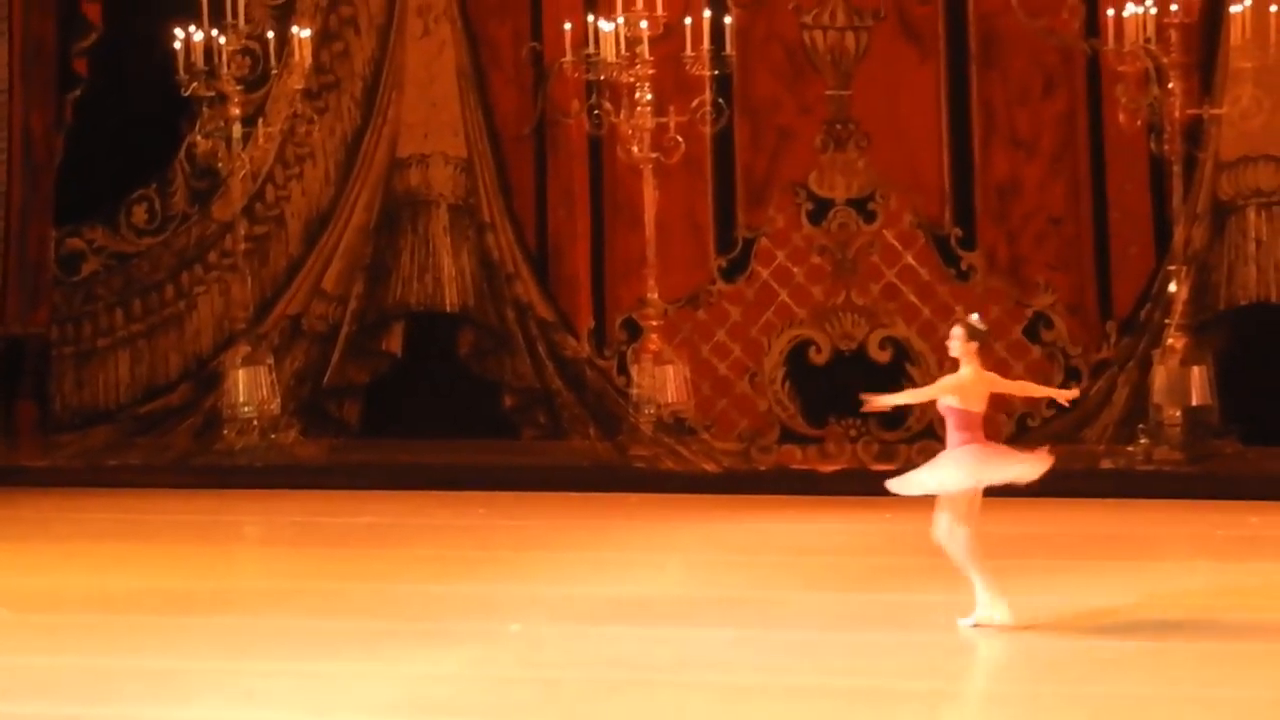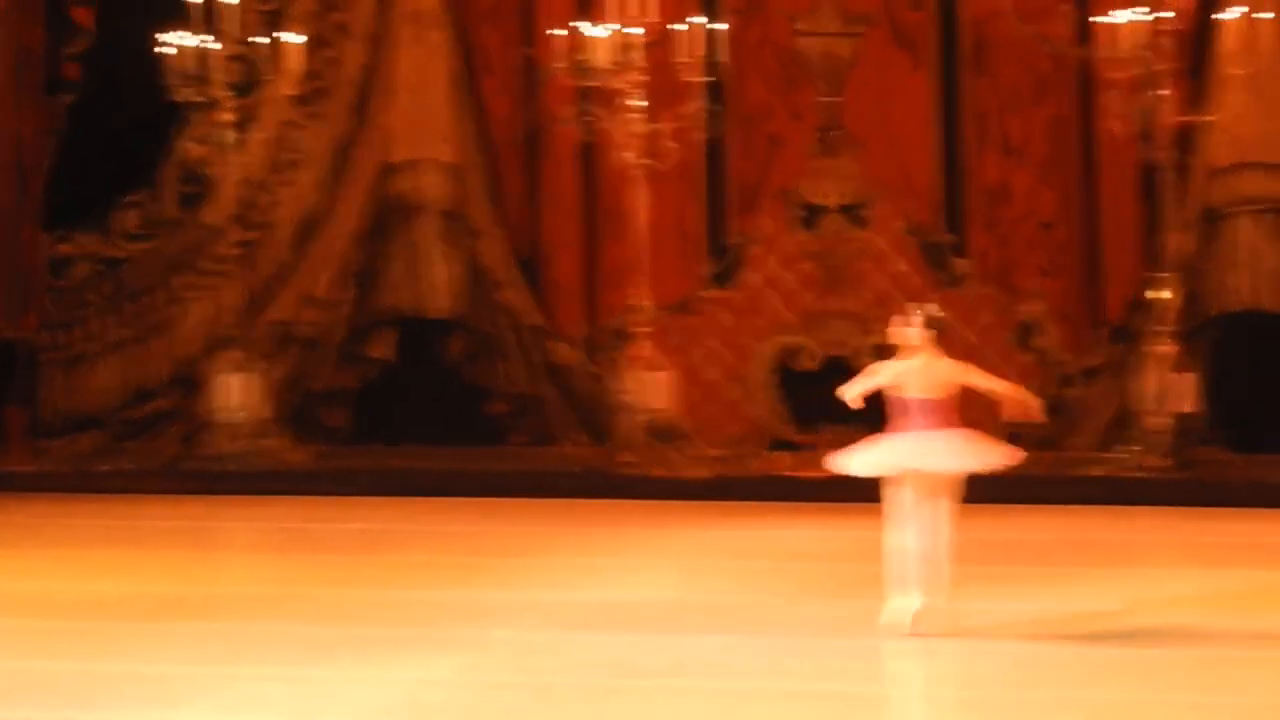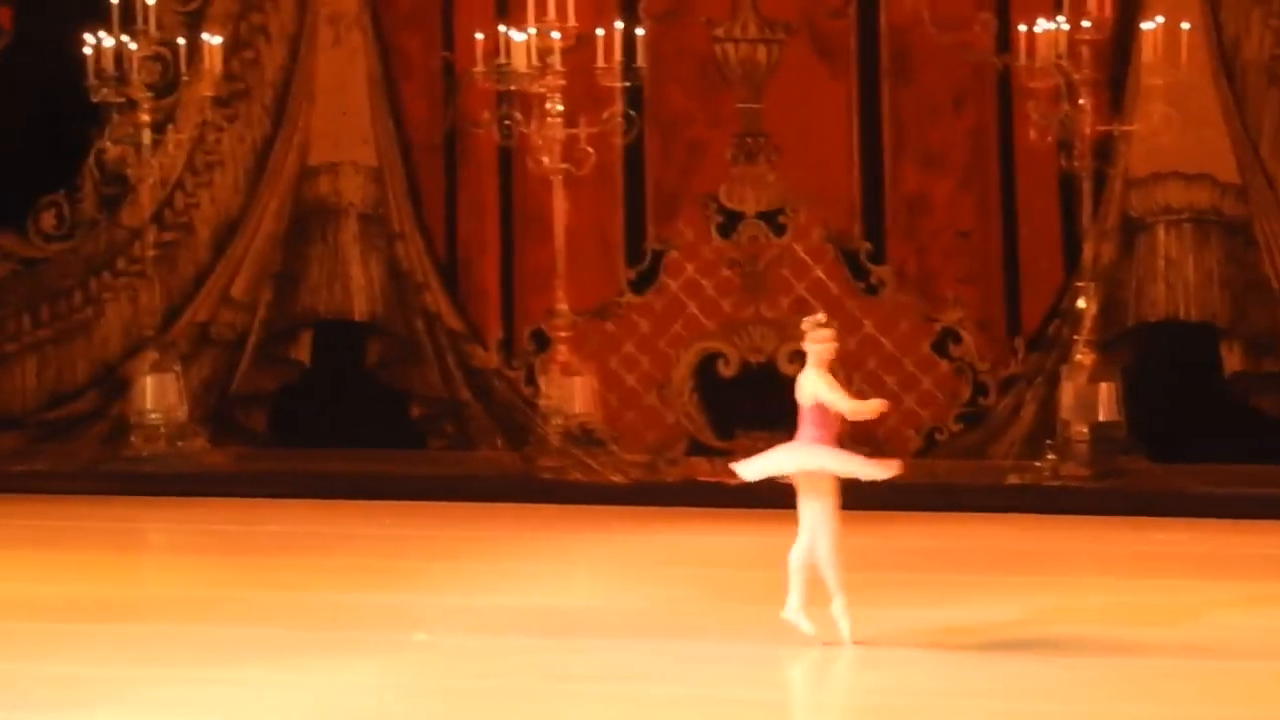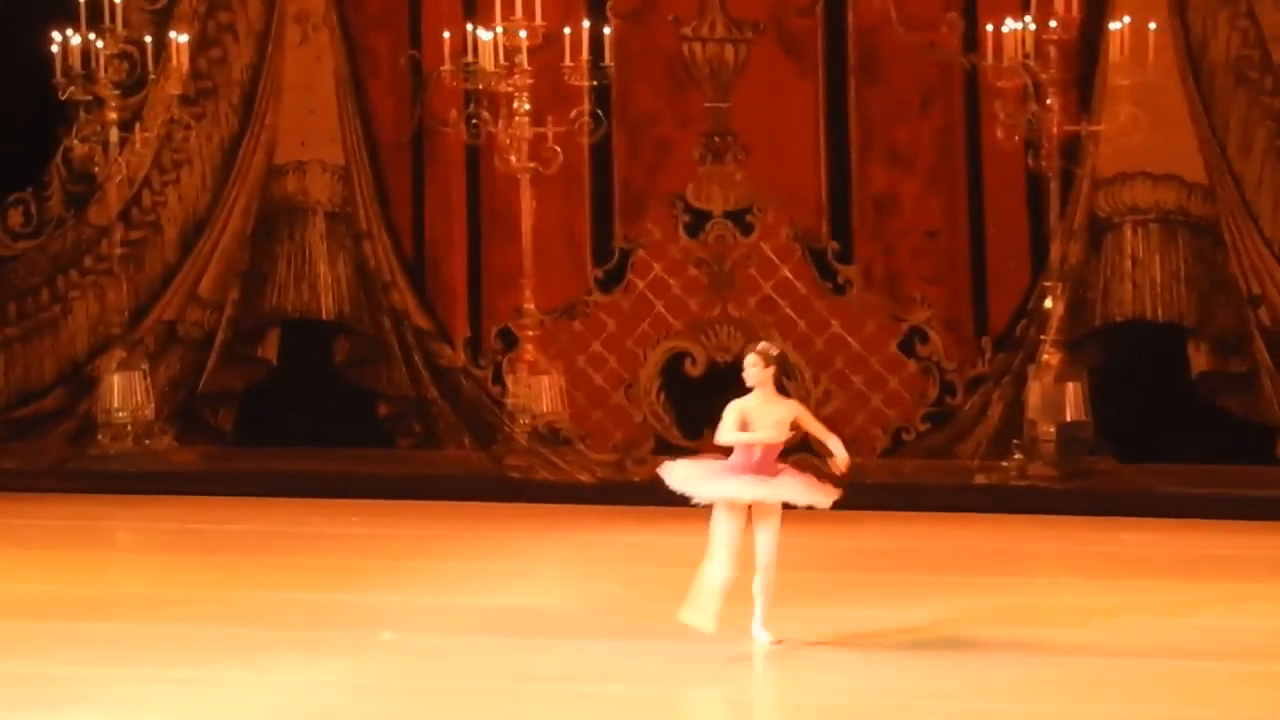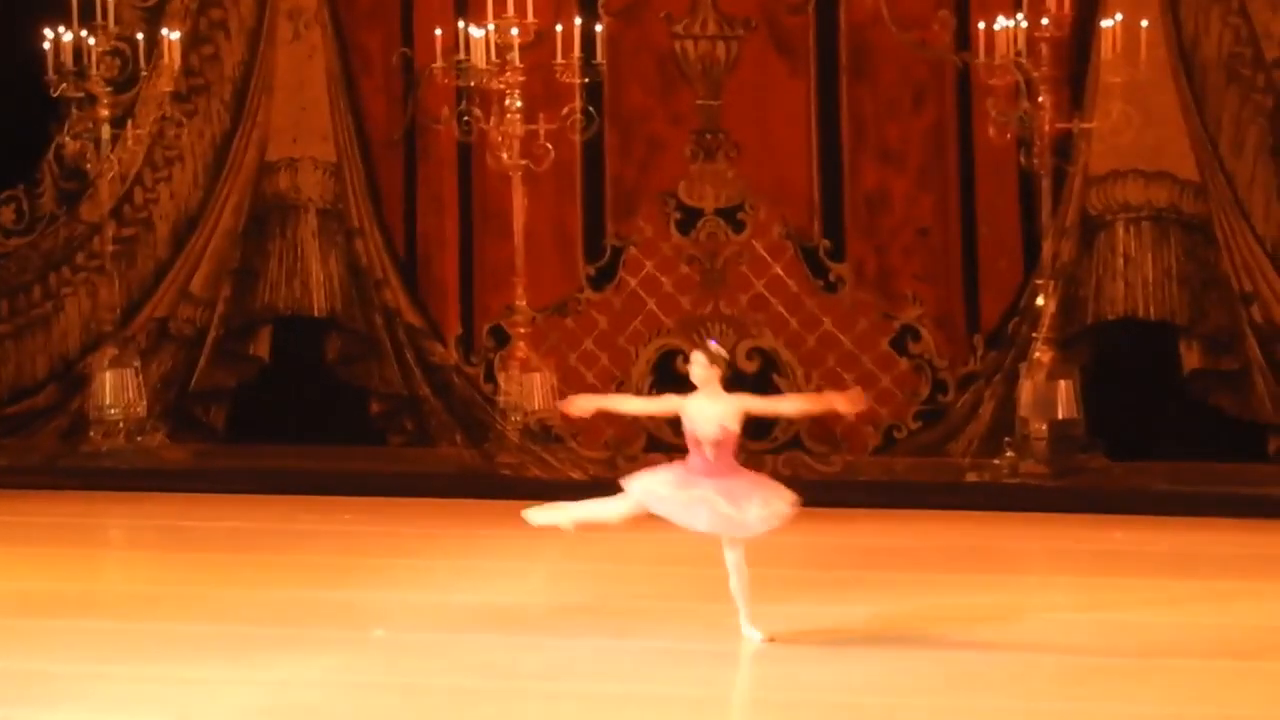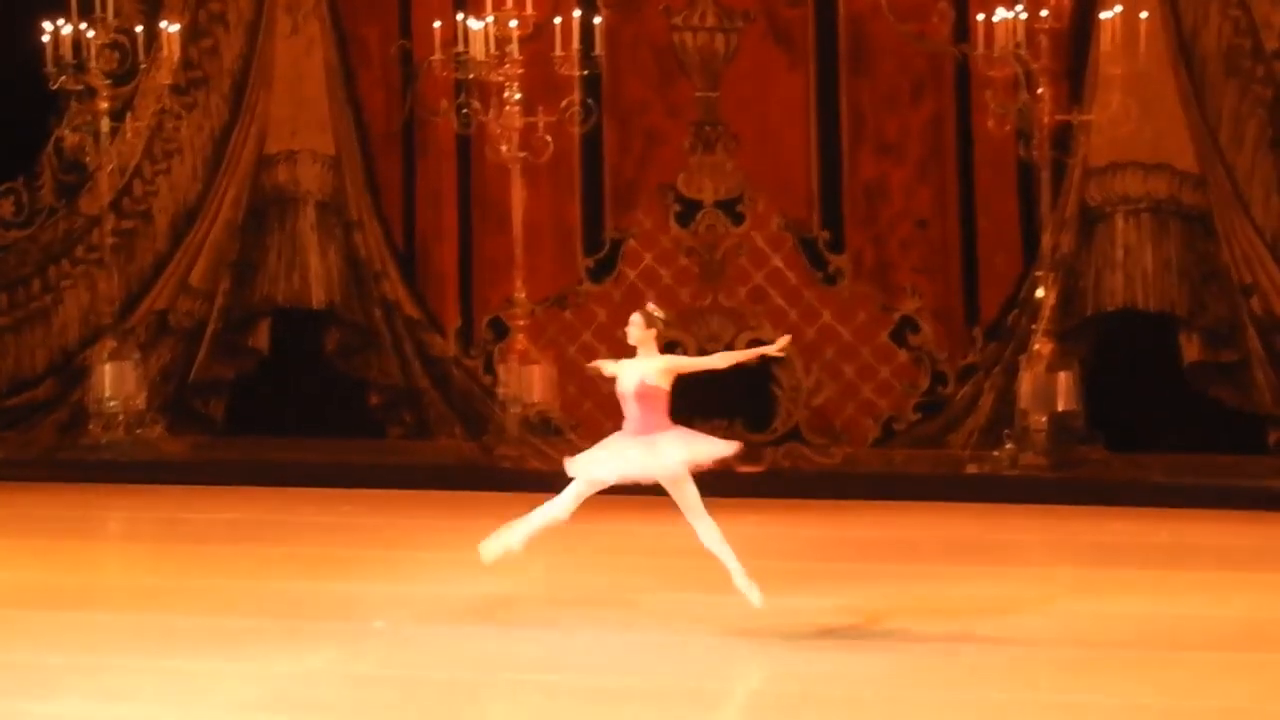
dt=0.2s
person 1, frame 1
left shoulder: (957, 381)
right shoulder: (986, 378)
left elbow: (924, 393)
right elbow: (1021, 386)
left wrist: (888, 399)
right wrist: (1055, 392)
left hip: (966, 461)
right hip: (967, 459)
left knee: (946, 532)
right knee: (956, 532)
left ankle: (991, 599)
right ankle: (985, 603)
person 1, frame 2
left shoulder: (889, 369)
right shoulder: (954, 368)
left elbow: (850, 391)
right elbow: (1000, 385)
left wrist: (852, 396)
right wrist: (1027, 401)
left hip: (910, 448)
right hip: (947, 447)
left knee: (899, 523)
right knee: (941, 524)
left ankle: (901, 596)
right ankle: (931, 594)
person 1, frame 3
left shoulder: (823, 378)
right shoulder: (816, 378)
left elbow: (844, 411)
right elbow: (849, 408)
left wrist: (861, 408)
right wrist: (875, 404)
left hip: (809, 460)
right hip: (812, 459)
left knee: (809, 536)
right knee: (825, 535)
left ankle: (794, 605)
right ankle: (839, 607)
person 1, frame 4
left shoulder: (791, 407)
right shoulder: (738, 407)
left elbow: (827, 435)
right elbow: (722, 437)
left wrist: (839, 452)
right wrist: (767, 435)
left hip: (767, 486)
right hip: (733, 482)
left knee: (766, 560)
right knee: (724, 553)
left ankle: (759, 623)
right ankle: (702, 608)
person 1, frame 5
left shoulder: (738, 403)
right shoulder: (682, 403)
left elbow: (787, 405)
right elbow: (637, 405)
left wrist: (831, 402)
right wrist: (597, 402)
left hip: (728, 487)
right hip: (688, 483)
left knee: (735, 561)
right knee: (625, 508)
left ankle: (746, 621)
right ankle: (562, 513)
person 1, frame 6
left shoulder: (666, 363)
right shoulder: (626, 366)
left elbow: (715, 360)
left wrist: (763, 349)
right wrist: (607, 364)
left hip: (663, 446)
right hip: (630, 446)
left knee: (696, 515)
right knee: (573, 493)
left ankle: (738, 575)
right ankle: (515, 535)
